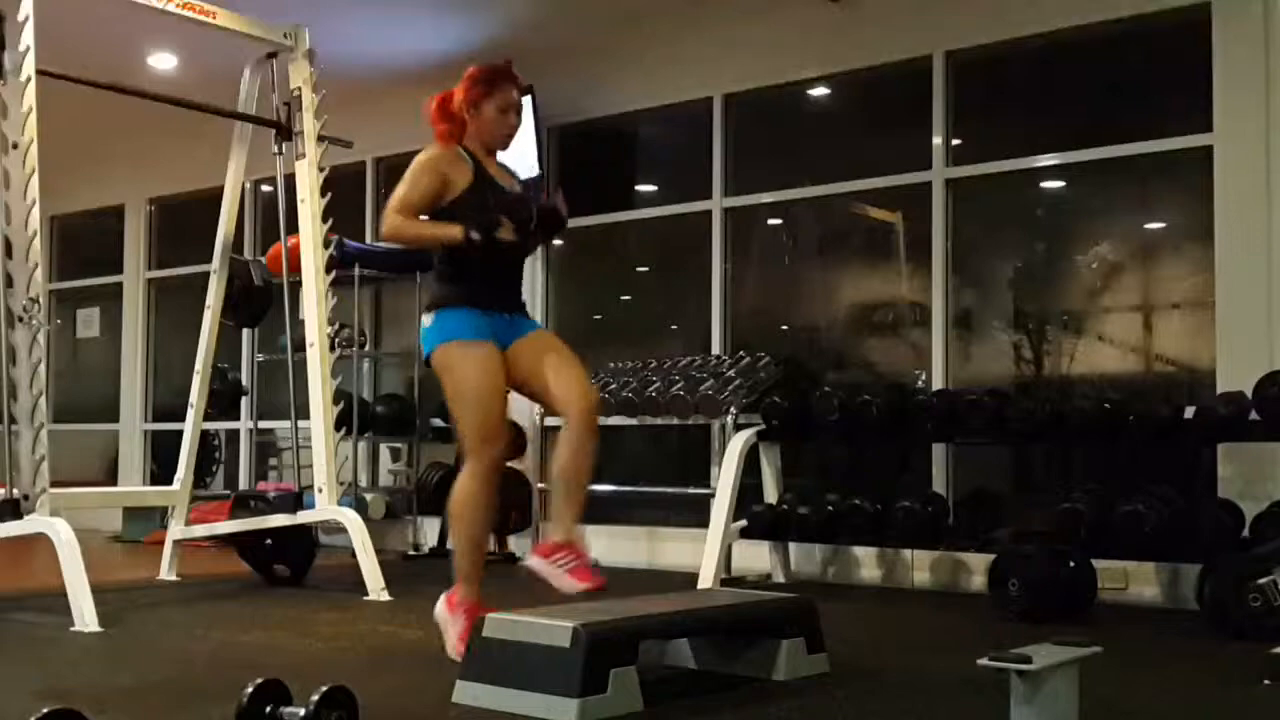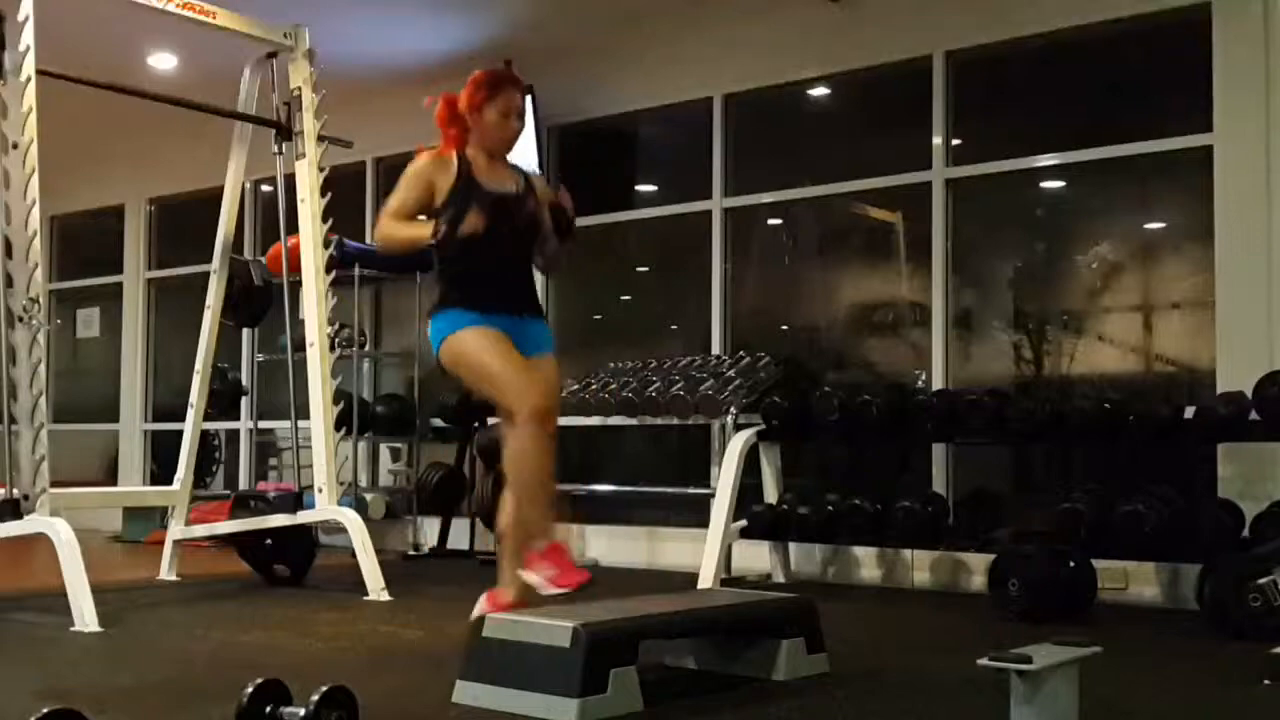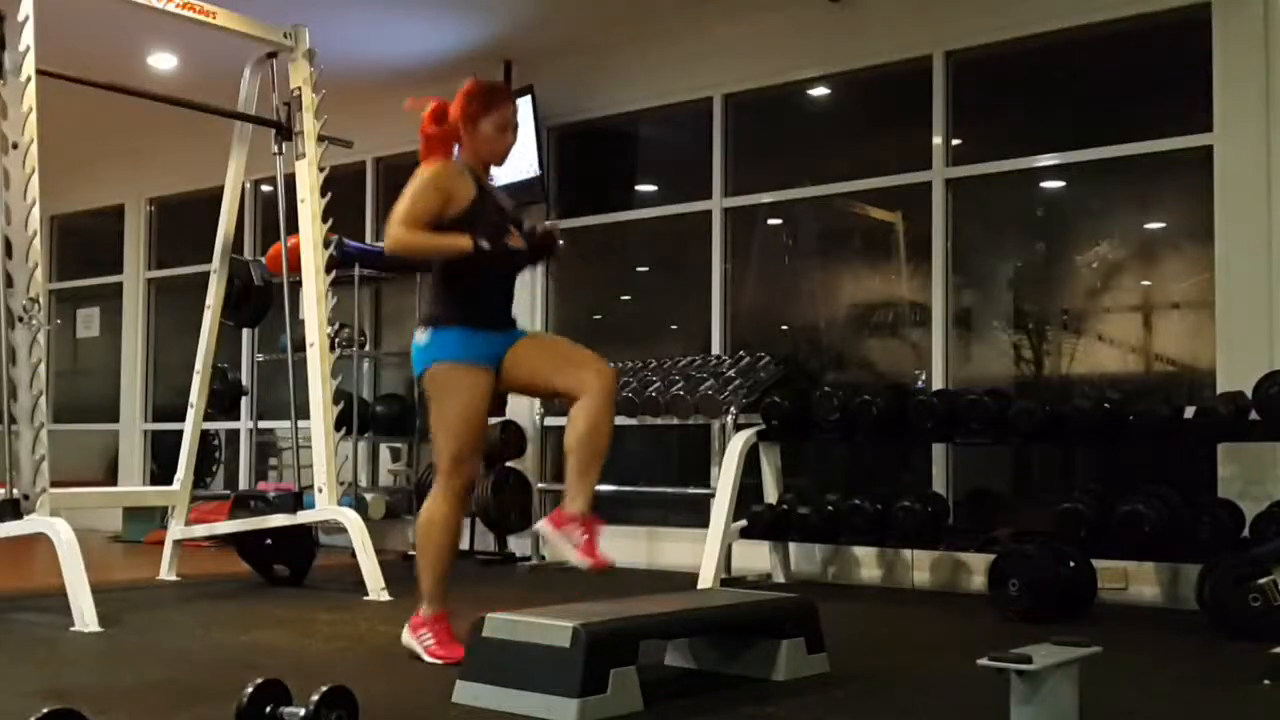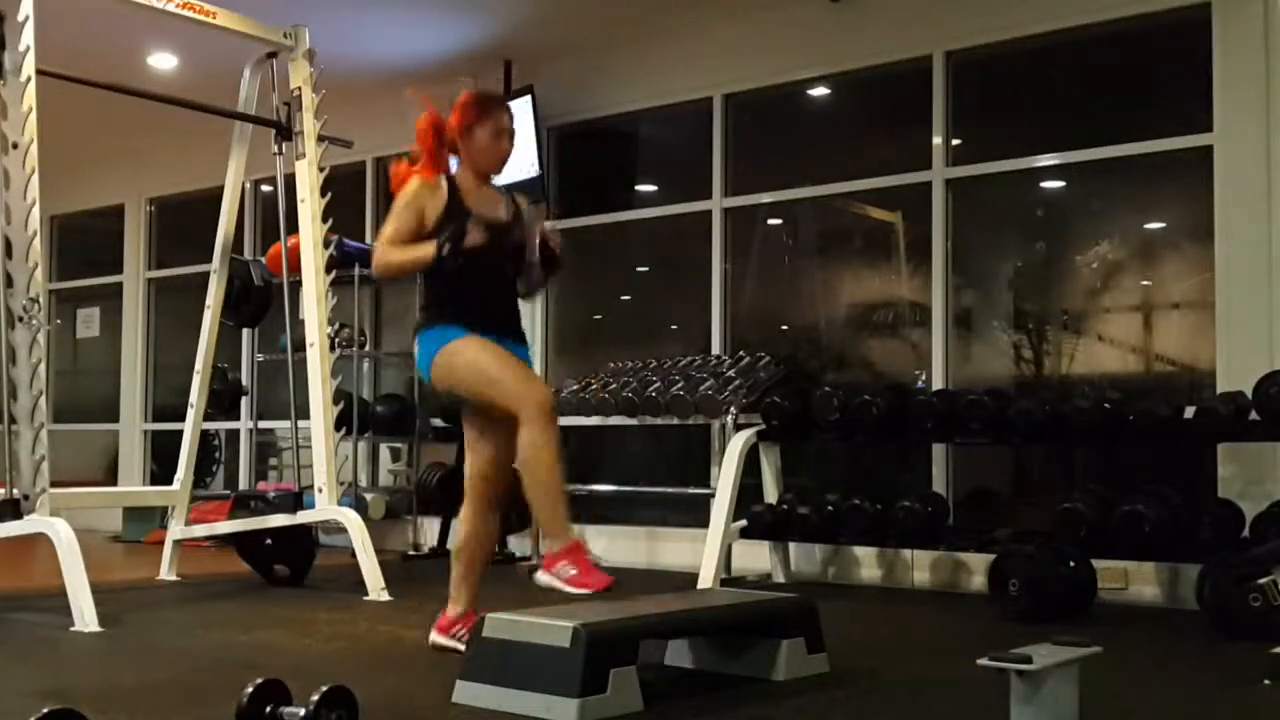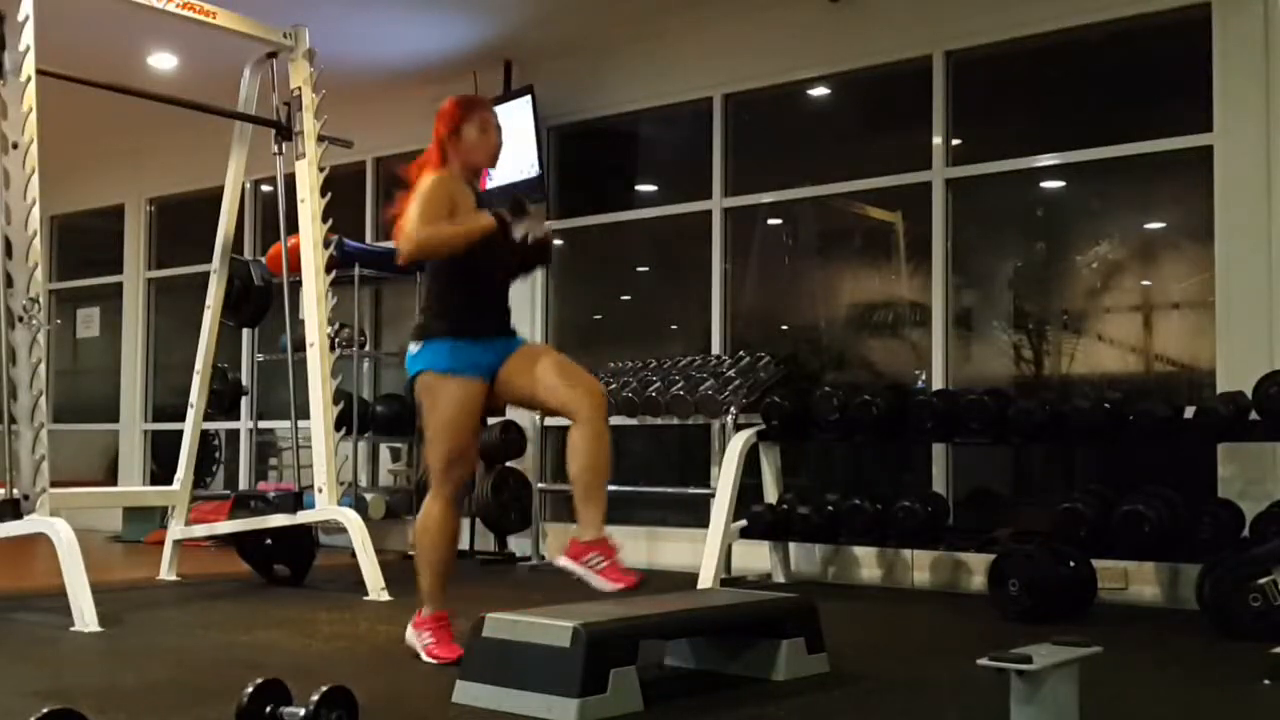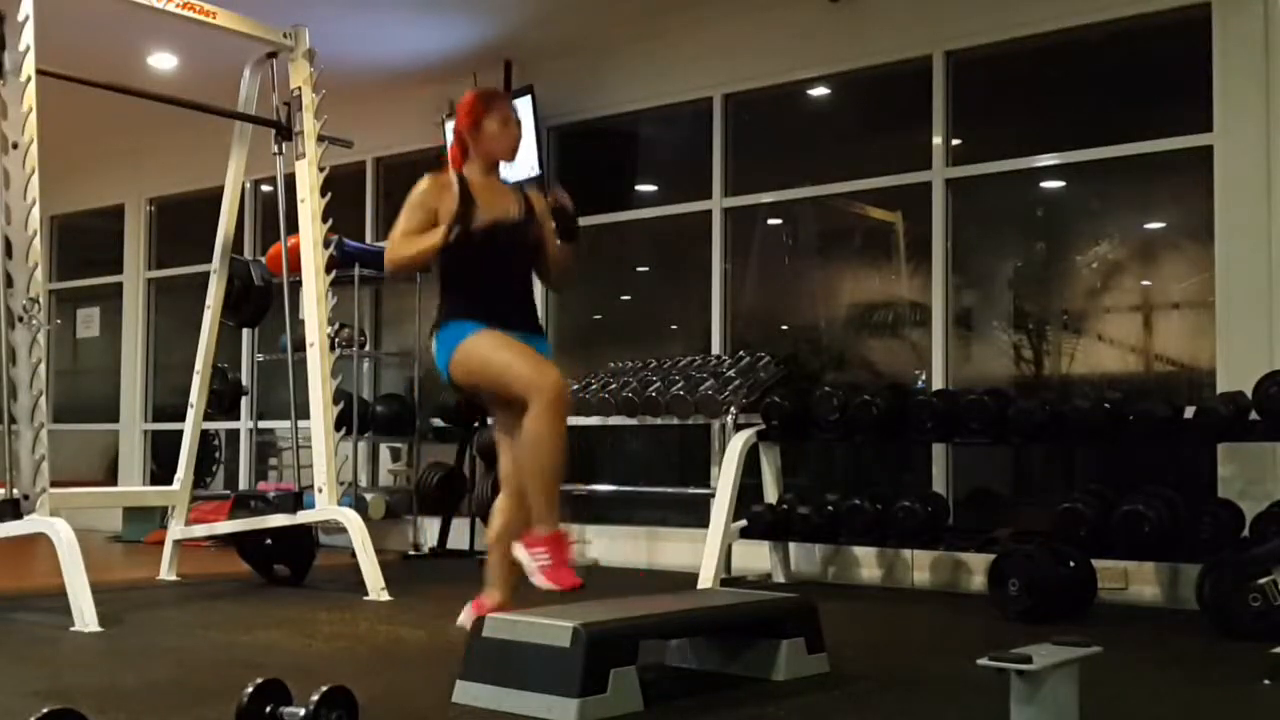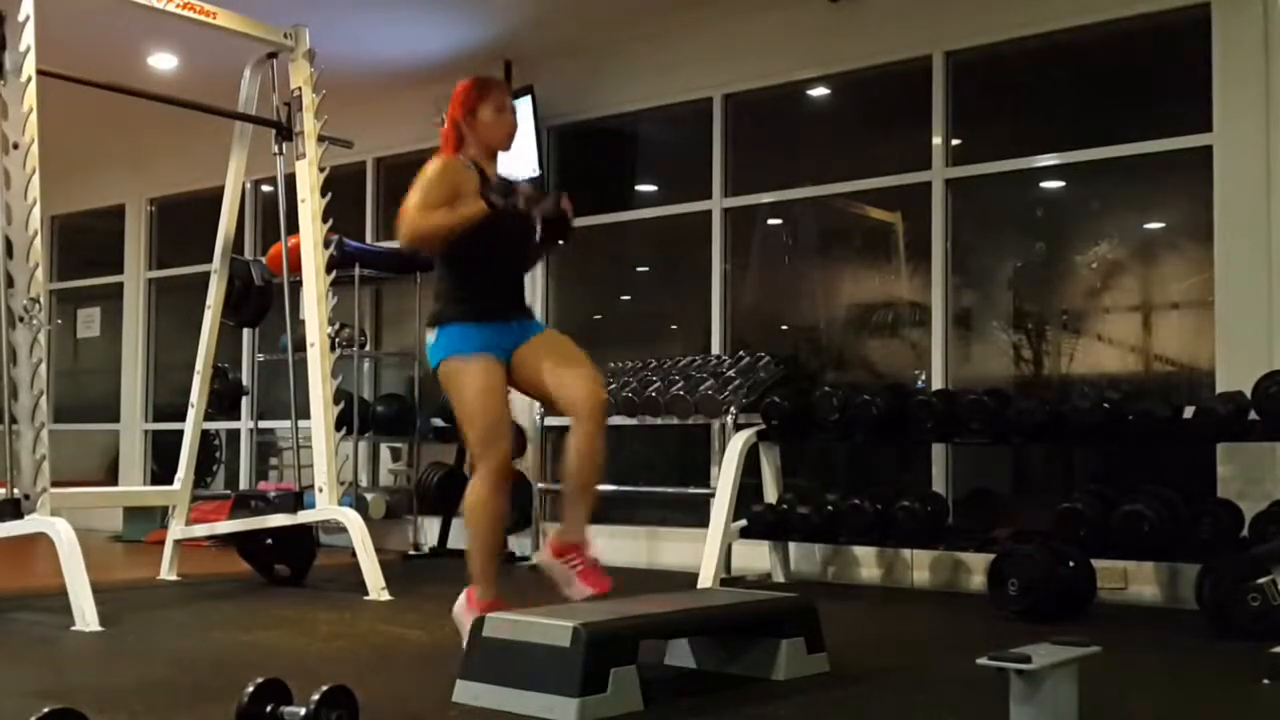
dt=0.4s
person 1, frame 1
left shoulder: (514, 180)
right shoulder: (443, 161)
right elbow: (392, 223)
left wrist: (545, 227)
right wrist: (468, 232)
left hip: (512, 317)
right hip: (461, 318)
left knee: (582, 403)
right knee: (484, 455)
left ankle: (561, 542)
right ankle: (464, 598)
person 1, frame 2
left shoulder: (529, 185)
right shoulder: (435, 167)
left elbow: (547, 262)
right elbow: (384, 233)
left wrist: (561, 227)
right wrist: (440, 230)
left hip: (525, 321)
right hip: (462, 317)
left knee: (533, 446)
right knee: (530, 409)
left ankle: (505, 596)
right ankle: (538, 547)
person 1, frame 3
left shoulder: (496, 192)
right shoulder: (443, 176)
right elbow: (397, 238)
left wrist: (533, 249)
right wrist: (477, 244)
left hip: (502, 334)
right hip: (454, 336)
left knee: (598, 378)
right knee: (456, 476)
left ankle: (573, 517)
right ankle: (428, 618)
person 1, frame 4
left shoulder: (516, 208)
right shoulder: (426, 190)
left elbow: (526, 287)
right elbow: (382, 263)
left wrist: (543, 259)
right wrist: (442, 248)
left hip: (507, 340)
right hip: (450, 336)
left knee: (487, 490)
right knee: (537, 402)
left ankle: (457, 617)
right ankle: (560, 552)
person 1, frame 5
left shoulder: (483, 198)
right shoulder: (438, 187)
right elbow: (411, 245)
left wrist: (525, 253)
right wrist: (491, 221)
left hip: (500, 343)
right hip: (448, 346)
left knee: (590, 401)
right knee: (450, 483)
left ankle: (588, 543)
right ankle: (429, 618)
person 1, frame 6
left shoulder: (529, 201)
right shoulder: (437, 189)
left elbow: (553, 277)
right elbow: (393, 259)
left wrist: (564, 233)
right wrist: (449, 235)
left hip: (526, 334)
right hip: (464, 333)
left knee: (521, 478)
right knee: (550, 387)
left ankle: (491, 605)
right ankle: (542, 537)
person 1, frame 7
left shoulder: (507, 188)
right shoulder: (449, 170)
right elbow: (410, 231)
left wrist: (547, 232)
right wrist: (488, 209)
left hip: (517, 324)
right hip: (463, 329)
left knee: (591, 398)
right knee: (494, 462)
left ankle: (568, 542)
right ankle: (481, 597)
